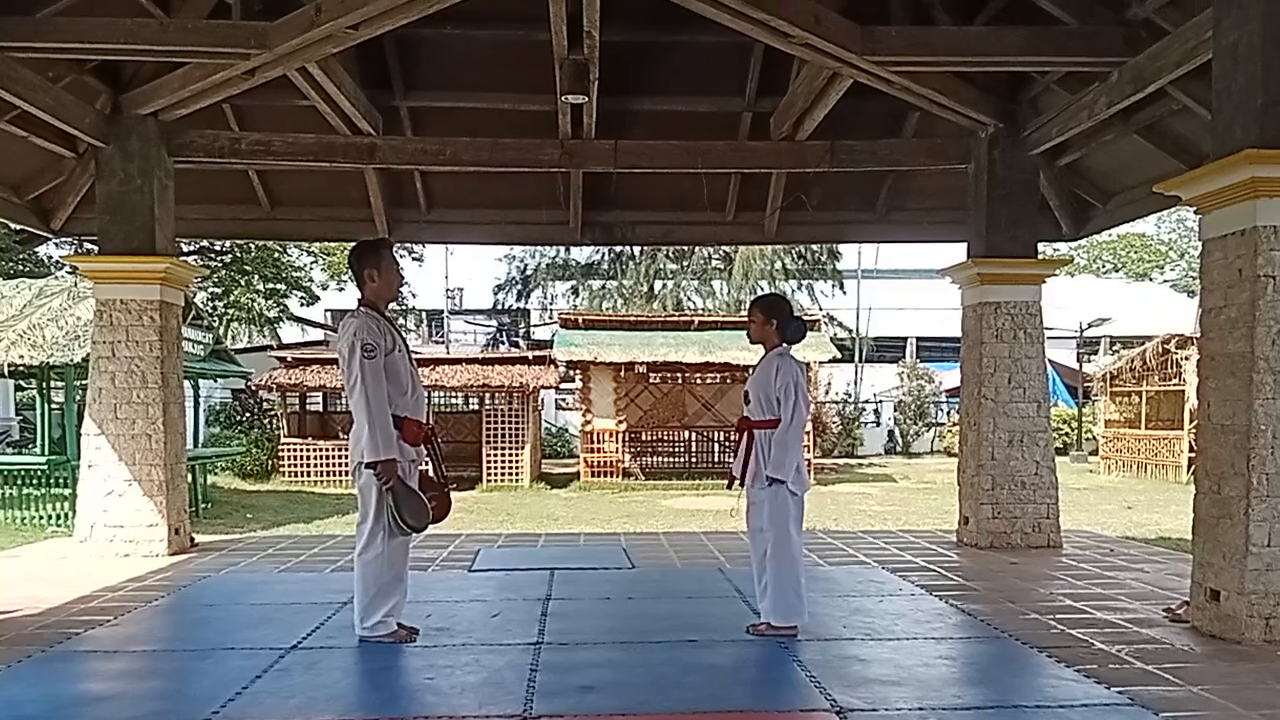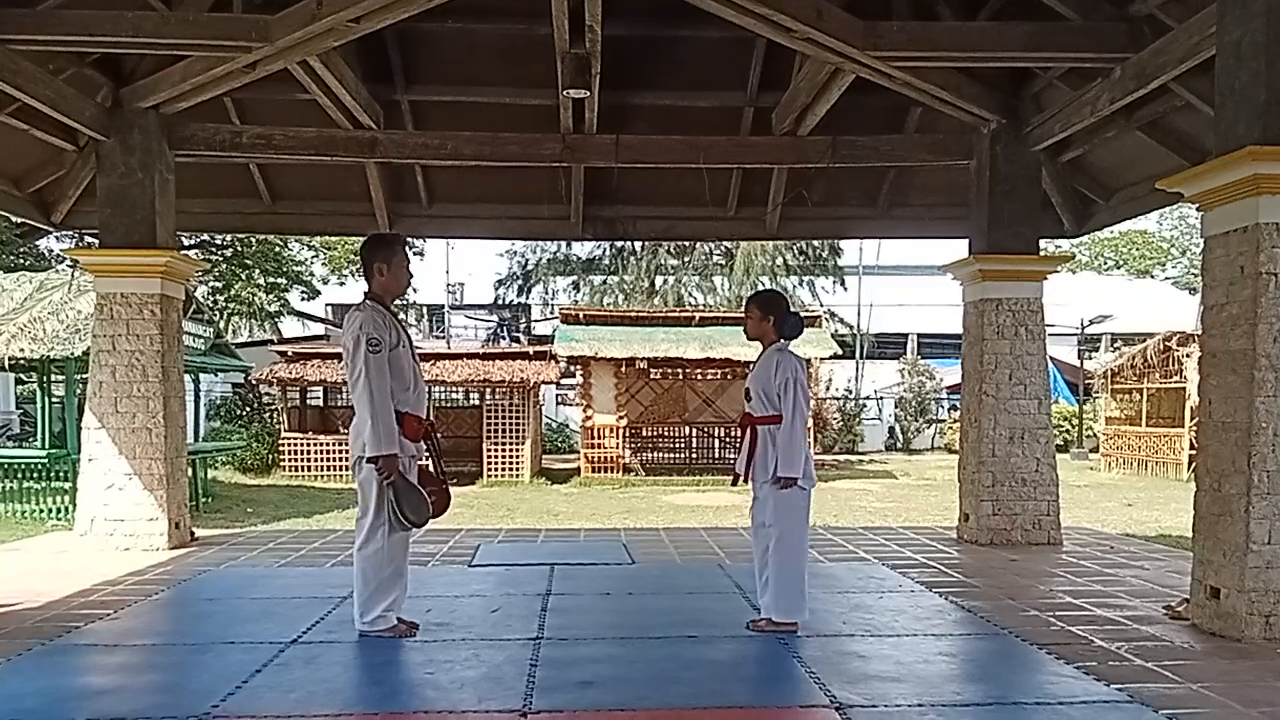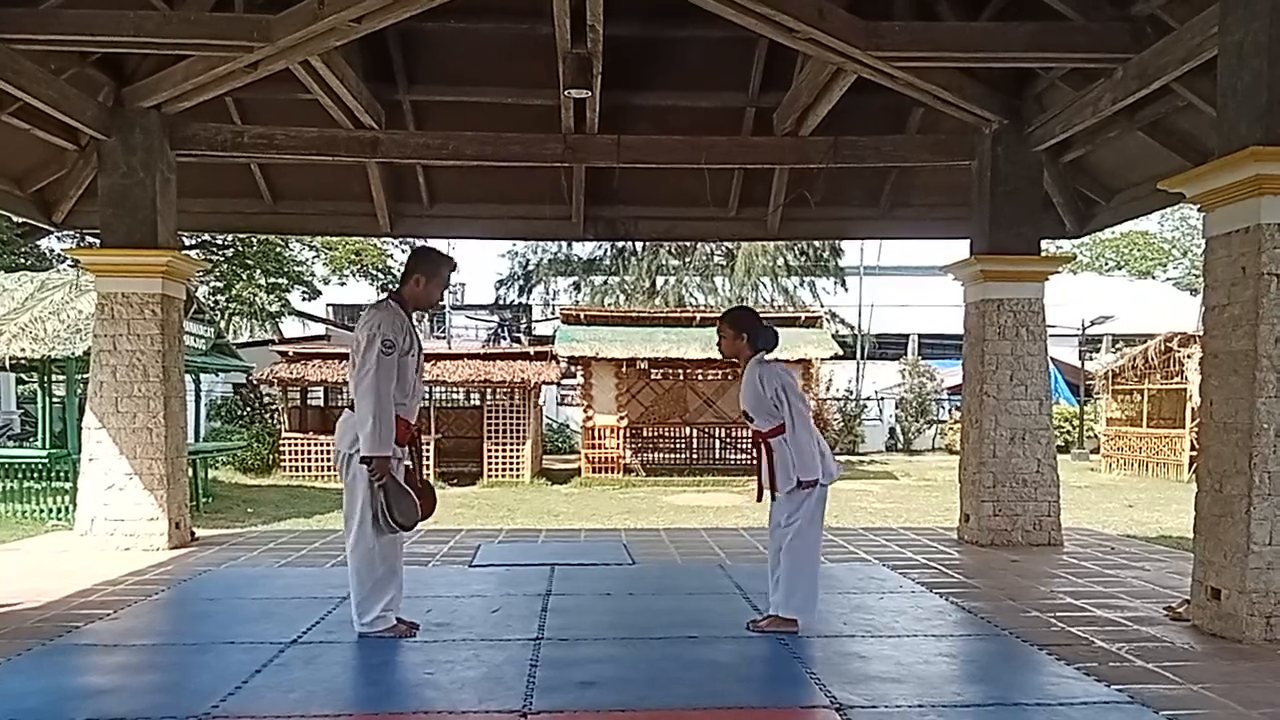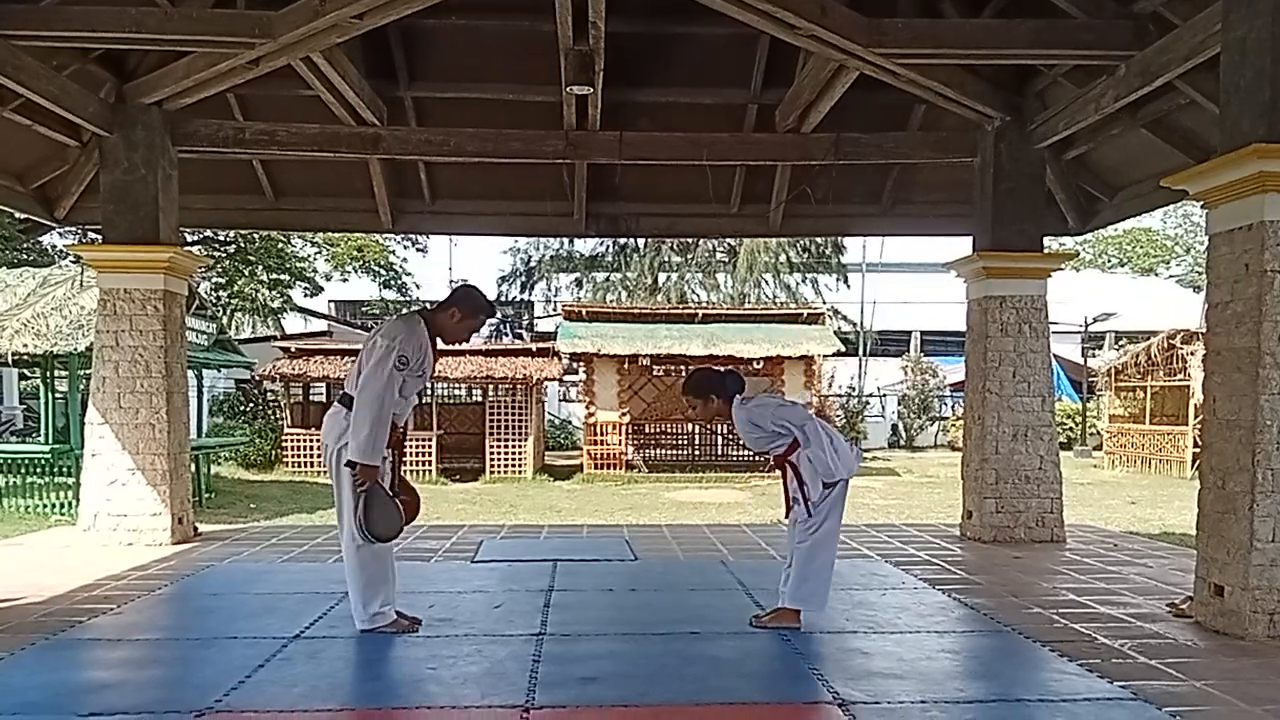
dt=0.3s
person 1, frame 1
left shoulder: (382, 325)
right shoulder: (361, 328)
right elbow: (368, 398)
right wrist: (384, 456)
left hip: (399, 444)
right hip: (383, 447)
left knee: (394, 535)
right knee: (379, 535)
left ankle: (385, 617)
right ankle: (373, 624)
person 1, frame 2
left shoulder: (386, 319)
right shoulder: (367, 322)
right elbow: (371, 393)
right wrist: (385, 451)
left hip: (399, 439)
right hip: (382, 442)
left knee: (394, 530)
right knee: (379, 530)
left ankle: (385, 612)
right ankle: (373, 619)
person 1, frame 3
left shoulder: (400, 321)
right shoulder: (384, 322)
right elbow: (372, 390)
left wrist: (393, 449)
right wrist: (378, 453)
left hip: (387, 440)
right hip: (369, 440)
left knee: (387, 530)
right knee: (369, 530)
left ankle: (382, 611)
right ankle: (373, 619)
person 1, frame 4
left shoulder: (420, 336)
right shoulder: (405, 337)
right elbow: (374, 398)
left wrist: (377, 455)
right wrist: (367, 459)
left hip: (369, 436)
right hip: (353, 433)
right knee: (363, 527)
left ankle: (381, 607)
right ankle: (373, 614)
person 2, frame 1
left shoulder: (786, 367)
right shoulder: (769, 364)
left elbow: (792, 422)
left wrist: (777, 470)
left hip: (776, 468)
right hip: (761, 467)
left knee: (780, 540)
right knee: (764, 539)
left ankle: (784, 618)
right ankle: (775, 614)
person 2, frame 2
left shoulder: (785, 362)
right shoulder: (768, 360)
left elbow: (795, 418)
left wrist: (788, 470)
left hip: (782, 466)
right hip: (766, 464)
left knee: (784, 536)
right knee: (765, 534)
left ankle: (786, 614)
right ankle: (776, 610)
person 2, frame 3
left shoulder: (765, 372)
right shoulder: (754, 371)
left elbow: (798, 417)
left wrist: (805, 472)
left hip: (800, 466)
right hip: (785, 466)
left knee: (796, 537)
right knee: (782, 537)
left ankle: (789, 615)
right ankle: (783, 609)
person 2, frame 4
left shoulder: (748, 413)
right shoulder: (742, 410)
left elbow: (801, 421)
right elbow: (795, 413)
left wrist: (832, 466)
left hip: (822, 464)
right hip: (807, 467)
left knee: (811, 535)
right knee: (801, 534)
left ankle: (791, 611)
right ankle: (788, 605)
